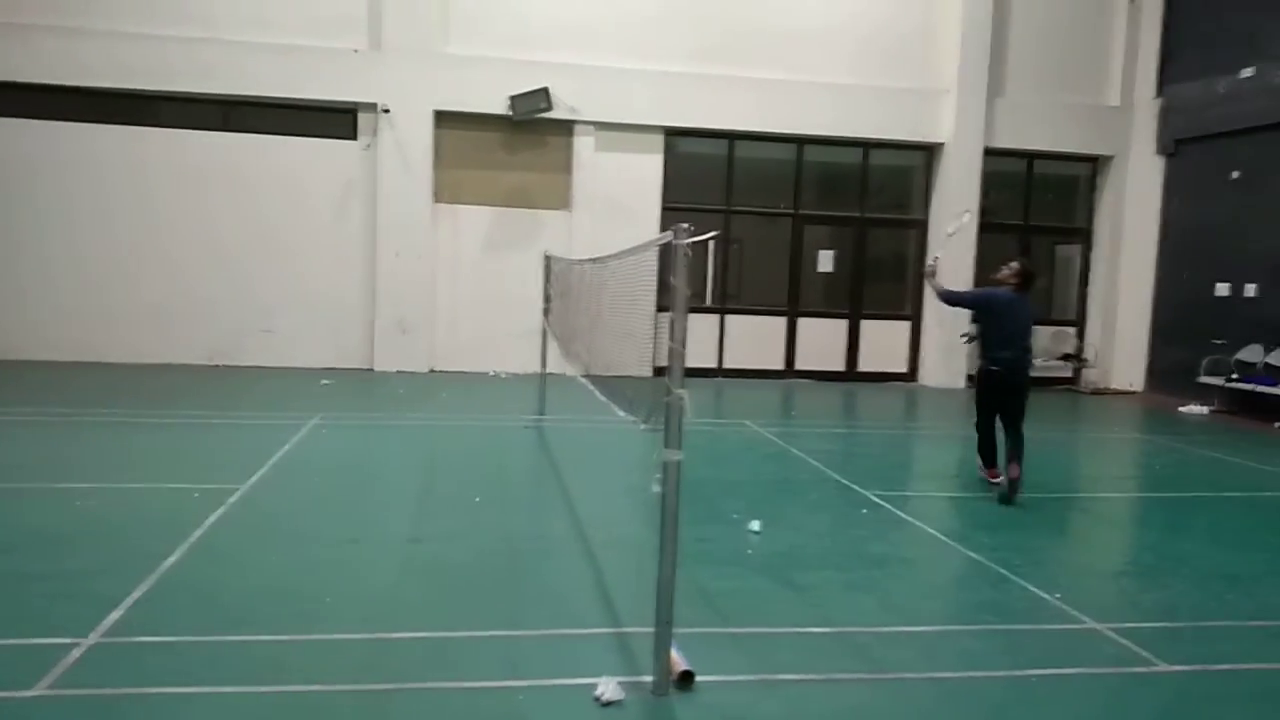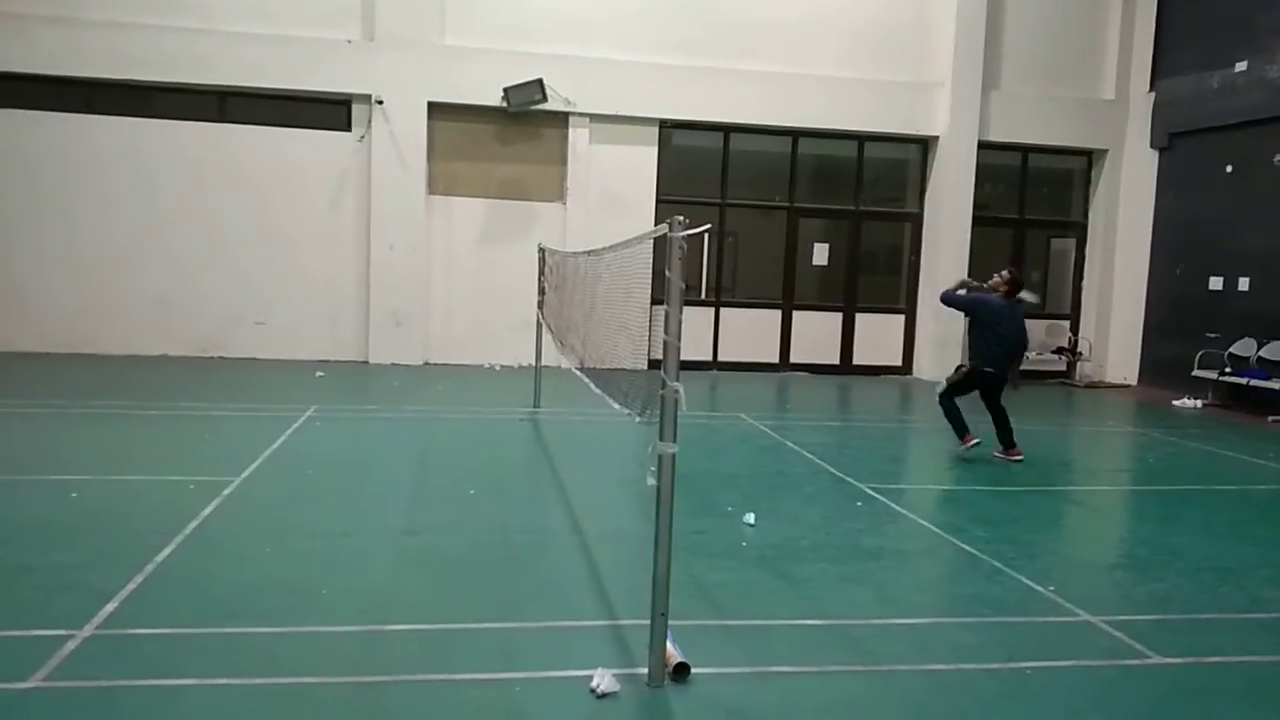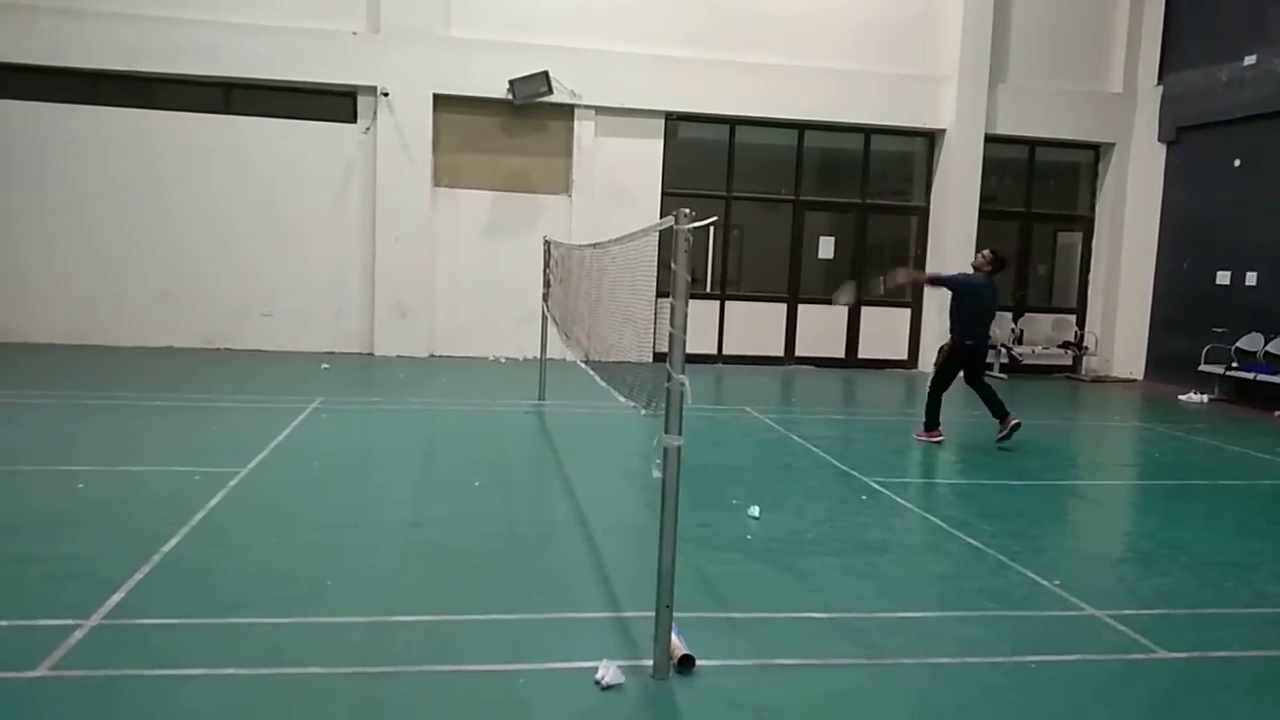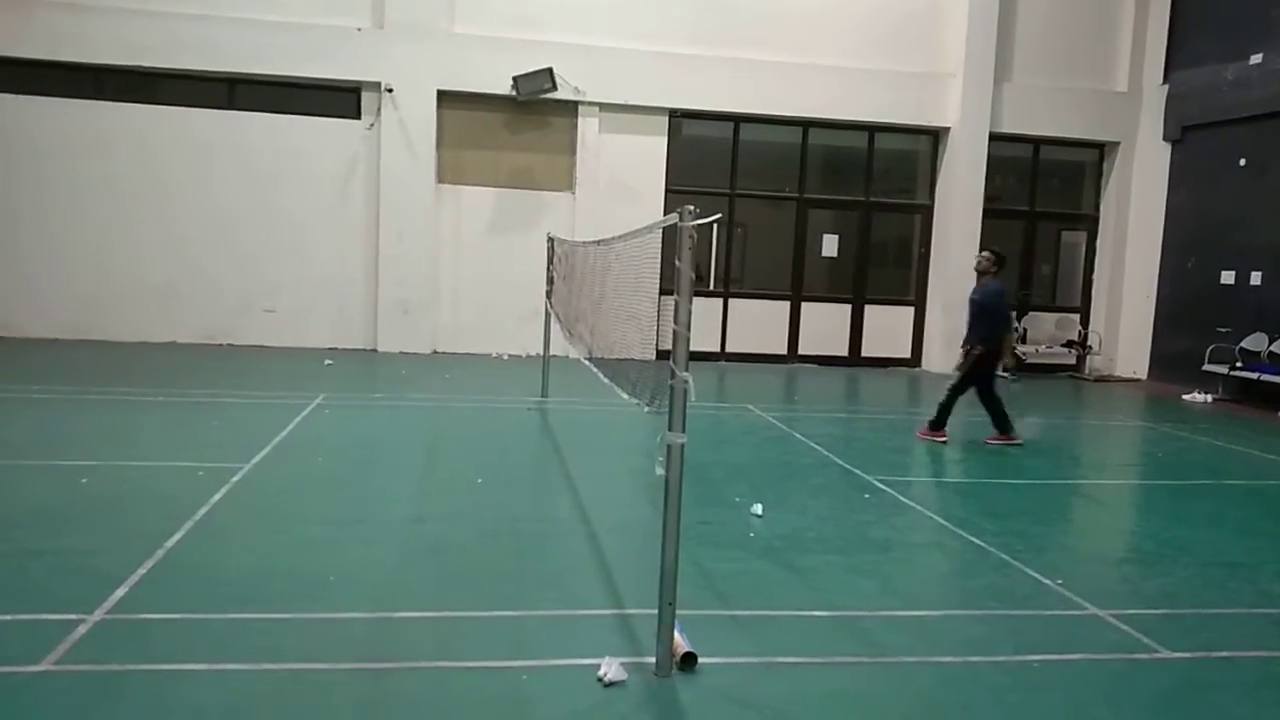
dt=0.4s
person 1, frame 1
left shoulder: (990, 297)
right shoulder: (1024, 304)
left elbow: (950, 298)
left wrist: (931, 278)
left hip: (993, 370)
right hip: (1019, 372)
left knee: (986, 422)
right knee: (1013, 427)
left ankle: (992, 469)
right ankle: (1013, 469)
person 1, frame 2
left shoulder: (981, 301)
right shoulder: (1016, 311)
left elbow: (946, 298)
right elbow: (1021, 347)
left wrist: (960, 286)
right wrist: (1012, 371)
left hip: (980, 368)
right hip: (1001, 370)
left knee: (946, 396)
right knee: (995, 406)
left ankle: (966, 436)
right ankle: (1010, 448)
person 1, frame 3
left shoulder: (967, 282)
right shoulder: (990, 288)
left elbow: (938, 280)
left wrist: (910, 276)
left hip: (962, 344)
right hip: (979, 344)
left knee: (937, 386)
right knee: (978, 383)
left ankle: (931, 430)
right ankle: (1006, 419)
person 1, frame 4
left shoulder: (995, 291)
right shoulder: (982, 287)
left elbow: (1006, 324)
left wrist: (1007, 354)
right wrist: (967, 341)
left hip: (985, 350)
right hip: (981, 348)
left knee: (956, 388)
right knee: (986, 391)
left ankle: (936, 429)
right ankle: (1006, 432)
